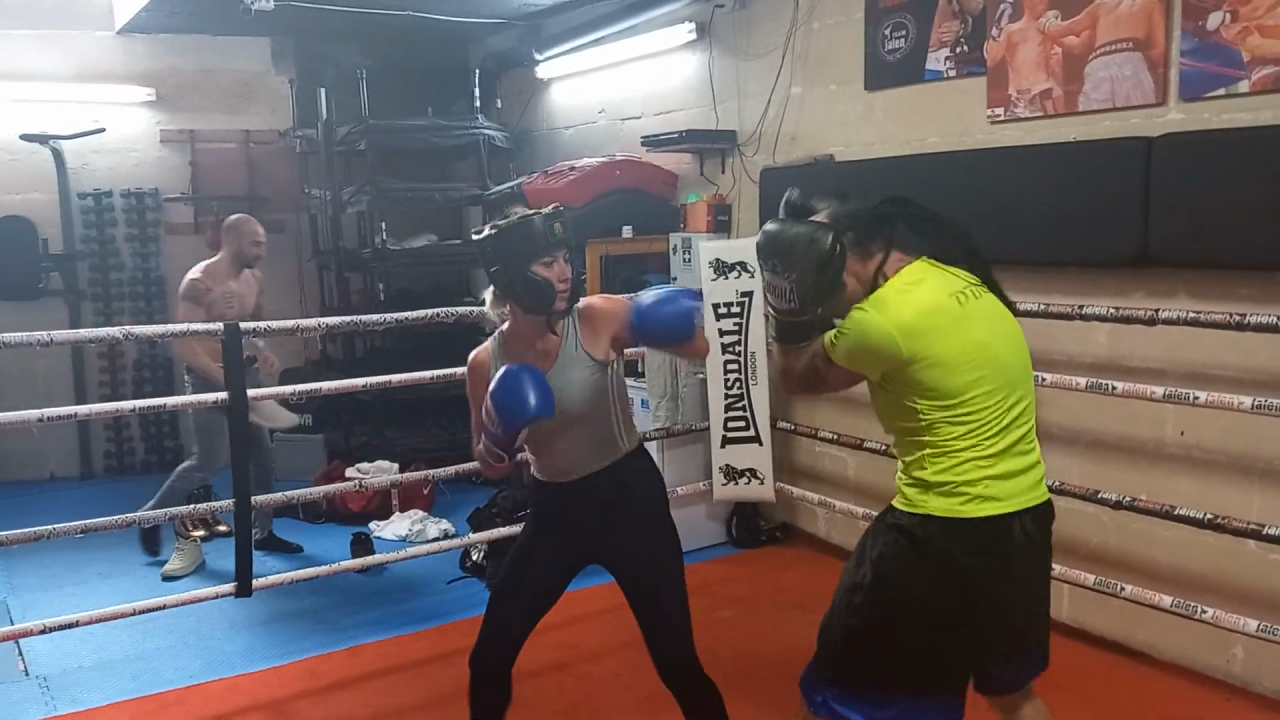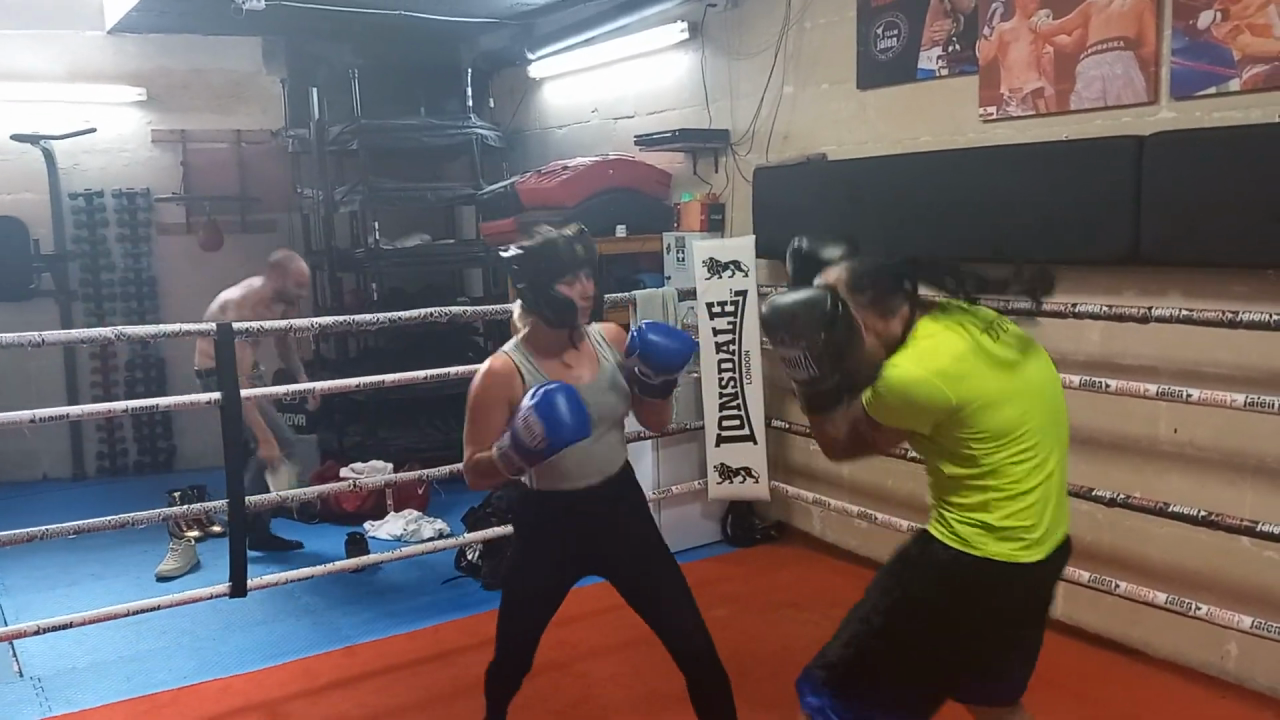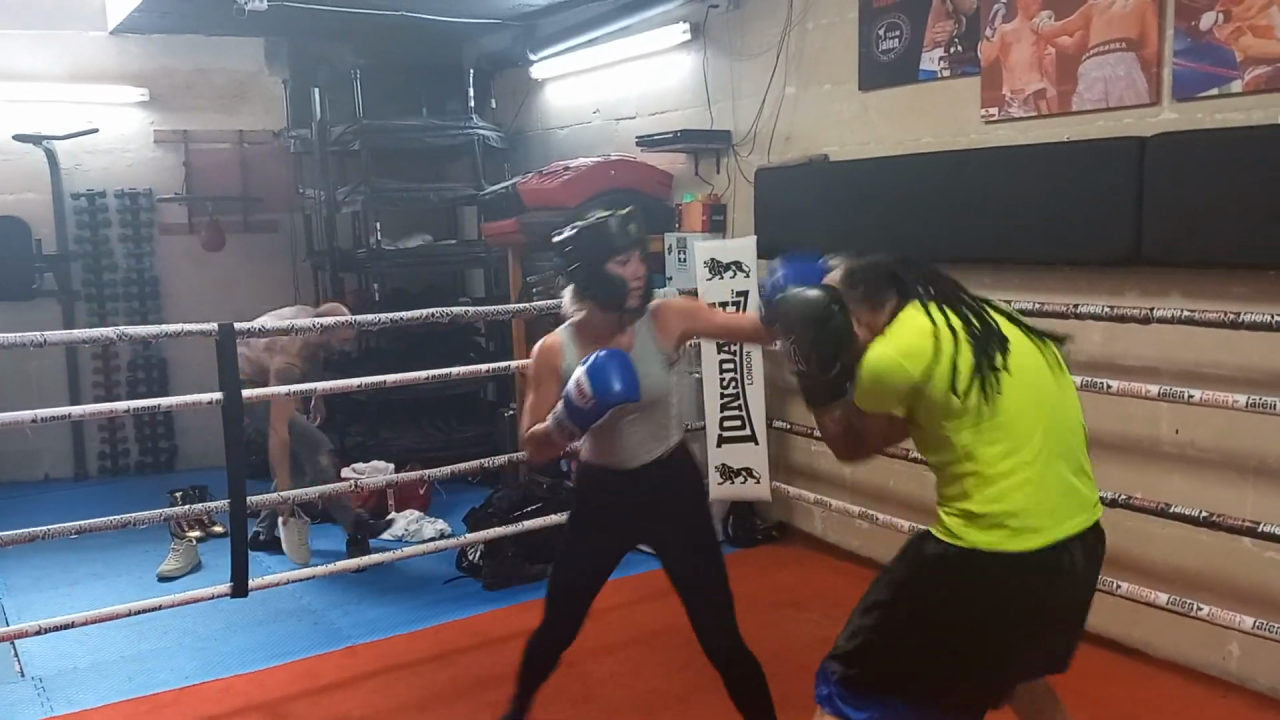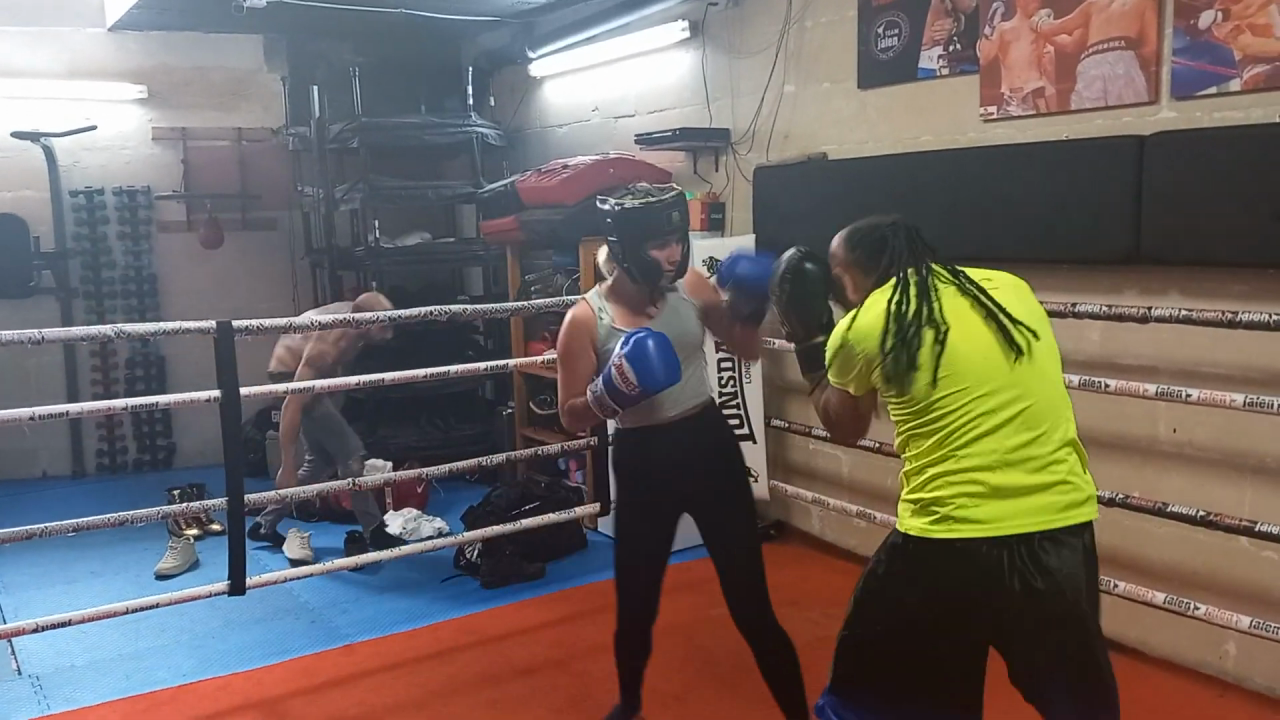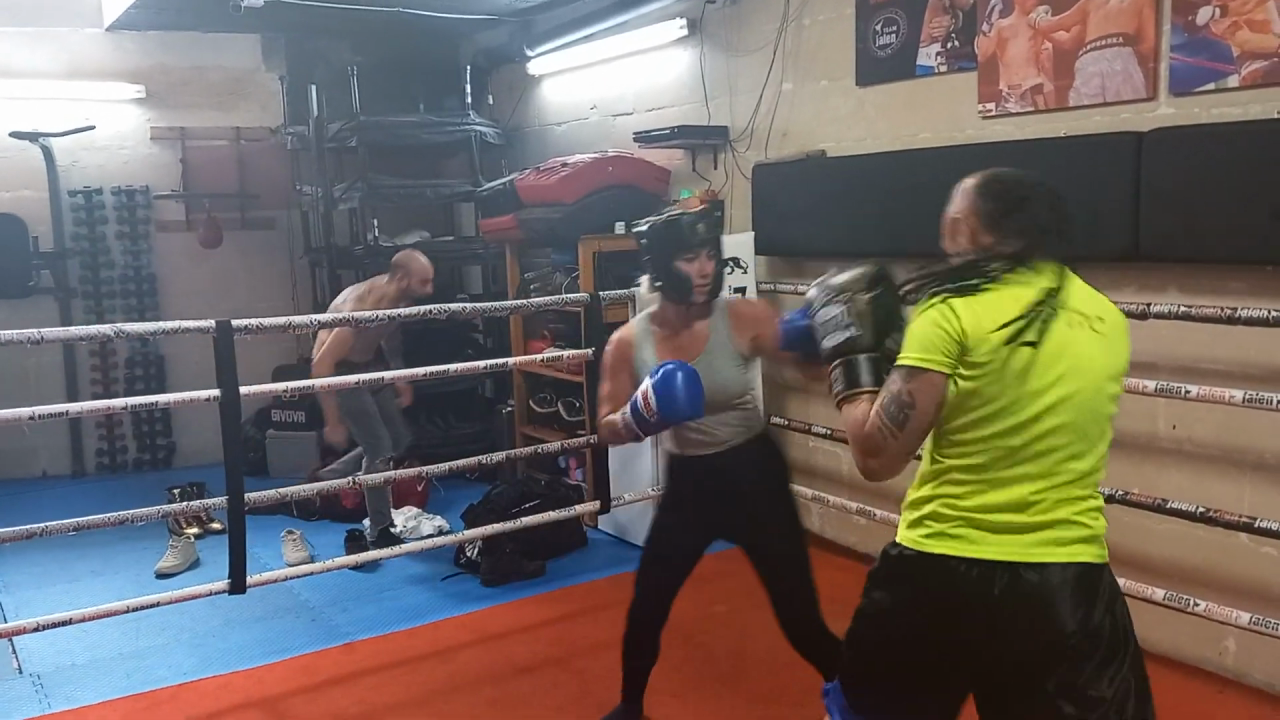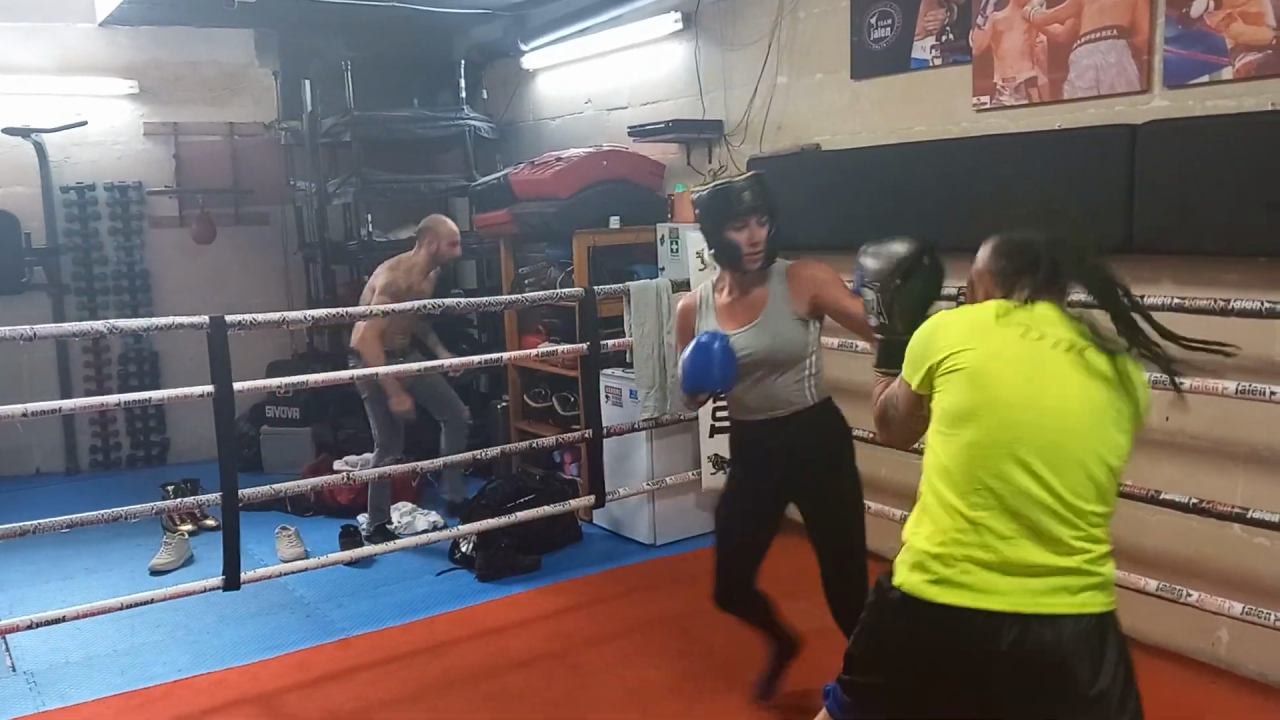
dt=0.2s
person 1, frame 1
left shoulder: (599, 316)
right shoulder: (486, 362)
left elbow: (691, 343)
right elbow: (488, 464)
left wrist: (678, 327)
right wrist: (499, 437)
left hip: (630, 496)
right hip: (555, 511)
left knee: (676, 661)
right knee: (490, 656)
person 1, frame 2
left shoulder: (612, 341)
right shoulder: (502, 371)
left elbow: (657, 421)
right elbow: (476, 473)
left wrist: (656, 382)
right wrist: (519, 444)
left hip: (620, 510)
right hip: (547, 522)
left knee: (695, 649)
right knee: (511, 662)
person 1, frame 3
left shoulder: (666, 318)
right shoulder: (554, 350)
left elbow: (751, 329)
right elbow: (533, 449)
right wrist: (571, 415)
left hip: (675, 487)
right hip: (601, 496)
left knee: (720, 638)
right knee: (557, 629)
person 1, frame 4
left shoulder: (692, 287)
right shoulder: (585, 318)
left elbow: (747, 348)
right elbow: (573, 416)
left wrist: (750, 302)
right wrist: (611, 390)
left hip: (711, 450)
right hip: (643, 464)
left knee: (753, 609)
right knee: (635, 609)
person 1, frame 5
left shoulder: (743, 318)
right shoulder: (628, 342)
right elbow: (606, 427)
left wrist: (808, 351)
right wrist: (640, 413)
left hip: (755, 475)
right hip: (687, 485)
left knee: (802, 624)
right knee: (645, 611)
person 1, frame 6
left shoulder: (802, 281)
right shoulder: (692, 308)
left elbow: (874, 324)
right elbow: (688, 396)
right wrist: (695, 380)
left hip: (816, 441)
right hip: (751, 451)
left knee: (847, 596)
right knee: (728, 586)
right ankle: (781, 645)
person 2, frame 1
left shoulder: (880, 320)
right shoulder: (957, 282)
left elbow: (793, 378)
left wrist: (789, 302)
left hip: (942, 533)
right hip: (1024, 520)
person 2, frame 2
left shoulder: (916, 375)
right shoulder: (973, 321)
left elbow: (844, 442)
left wrist: (811, 373)
left hip: (973, 564)
right hip: (1036, 552)
person 2, frame 3
left shoulder: (889, 357)
right shoulder: (990, 316)
left elbow: (850, 445)
left wrist: (811, 367)
left hip: (982, 557)
right knee: (1017, 677)
person 2, frame 4
left shoulder: (859, 330)
right shoulder: (1009, 289)
left elbow: (842, 424)
left wrist: (806, 339)
left hip: (942, 552)
right hip: (1058, 541)
person 2, frame 5
left shoulder: (953, 309)
right shoulder: (1108, 321)
left elbow: (878, 458)
left wrist: (845, 358)
left hip: (938, 568)
right hip: (1065, 577)
person 2, frame 6
left shoulder: (948, 328)
right shoulder: (1125, 372)
left elbow: (894, 428)
left wrist: (892, 323)
left hip: (935, 609)
right hip: (1068, 629)
person 3, frame 1
left shoulder: (254, 278)
right shoulder: (200, 282)
right elbow: (182, 346)
left wrist: (263, 352)
right wrist: (227, 382)
left hip: (245, 371)
right hip: (208, 375)
left knee: (263, 456)
right knee: (211, 460)
left ankle: (263, 533)
right ankle: (155, 515)
person 3, frame 2
left shoulder: (276, 297)
right shoulder: (244, 308)
left elbow: (284, 342)
right elbow: (239, 382)
left wrist: (302, 378)
right wrist: (264, 439)
left hip: (247, 369)
right hip: (218, 373)
left knee: (273, 444)
right knee: (279, 443)
left ankle: (260, 530)
right ankle: (256, 524)
person 3, frame 3
left shoulder: (318, 319)
right shoulder: (288, 356)
right elbow: (278, 428)
left wrist: (318, 397)
right wrist: (282, 488)
left hip: (267, 381)
right hip: (250, 387)
left knee: (300, 459)
right knee: (317, 450)
left ankle: (264, 531)
right ankle: (355, 525)
person 3, frame 4
left shoulder: (355, 325)
right shoulder: (326, 346)
right elbow: (291, 409)
right wrist: (287, 468)
left hip: (316, 378)
right hip: (292, 380)
left knee: (320, 462)
right knee: (351, 453)
left ankle: (265, 524)
right ankle: (374, 535)
person 3, frame 5
left shoulder: (400, 298)
right shoulder: (364, 307)
right elbow: (321, 365)
left wrist: (400, 378)
right wrist: (333, 422)
left hip: (367, 365)
right hip: (338, 370)
left knee: (397, 439)
right knee: (379, 450)
left ankle: (326, 481)
right ankle: (380, 534)
person 3, frame 6
left shoulder: (430, 273)
right shoulder: (395, 278)
right elbow: (366, 339)
left wrist: (440, 350)
right wrist: (394, 393)
left hip: (404, 356)
right hip: (373, 362)
left knee: (457, 416)
right knee: (389, 449)
left ankle: (454, 498)
right ankle: (376, 528)
